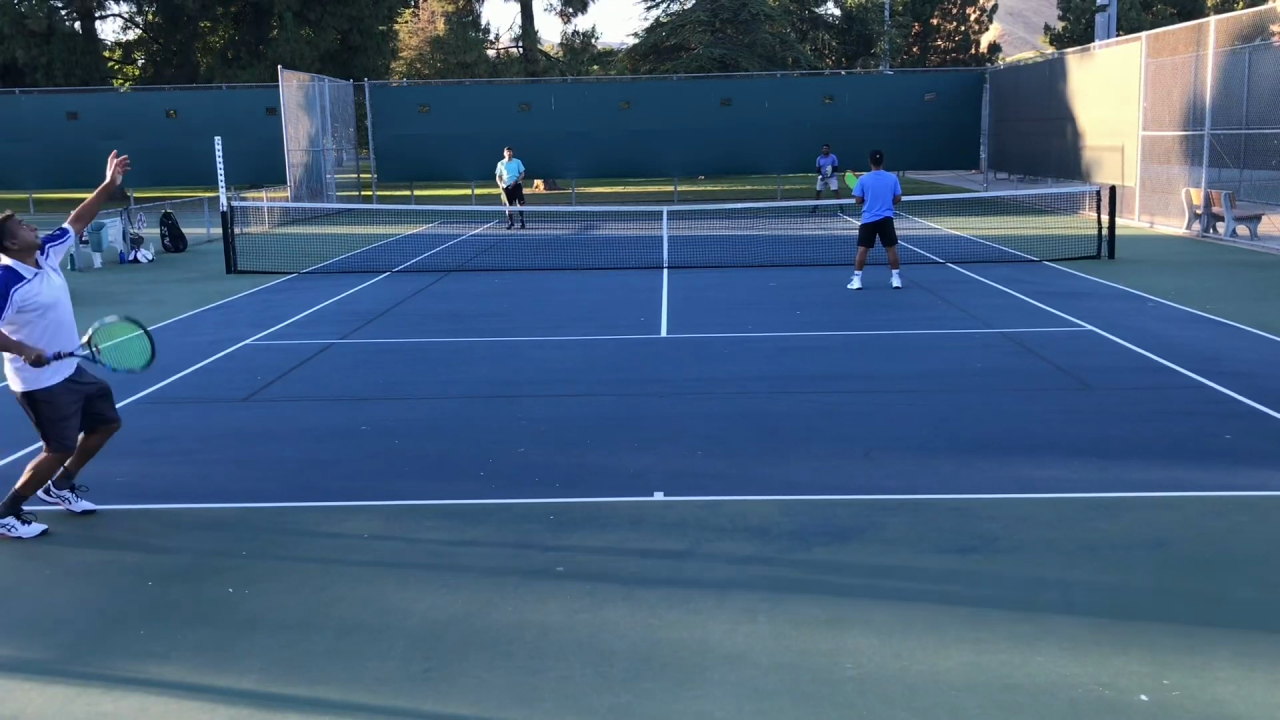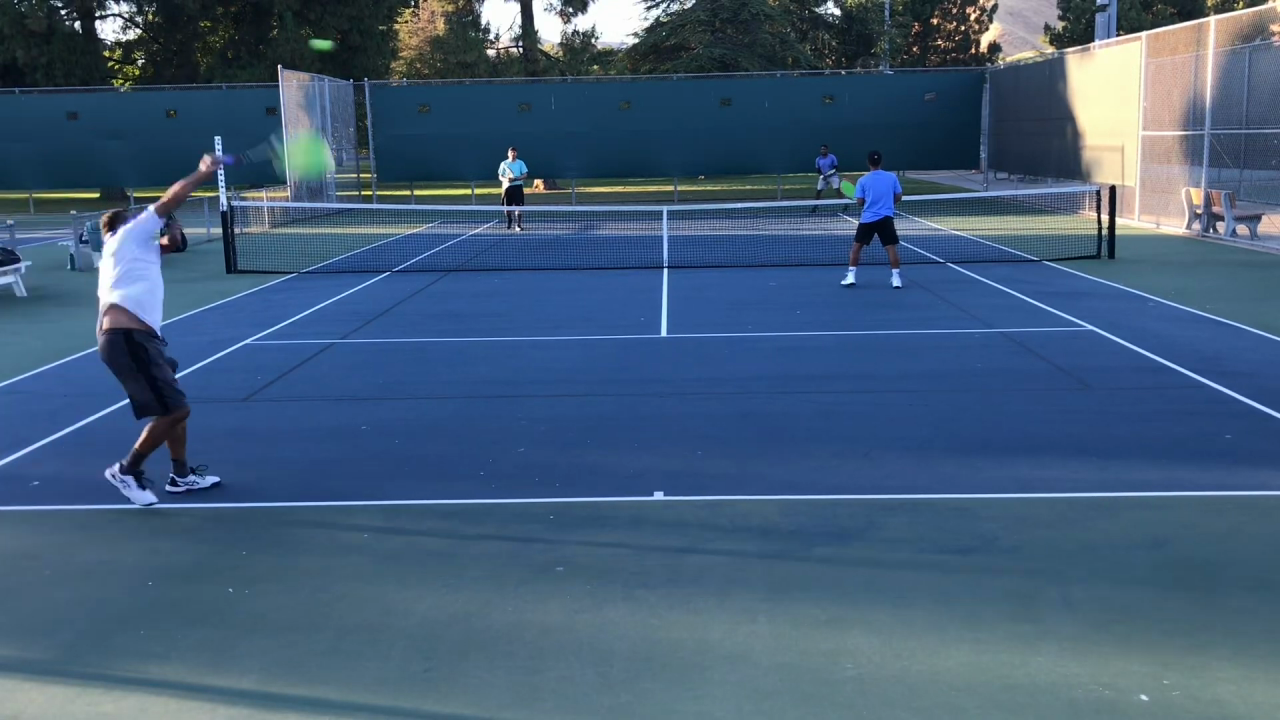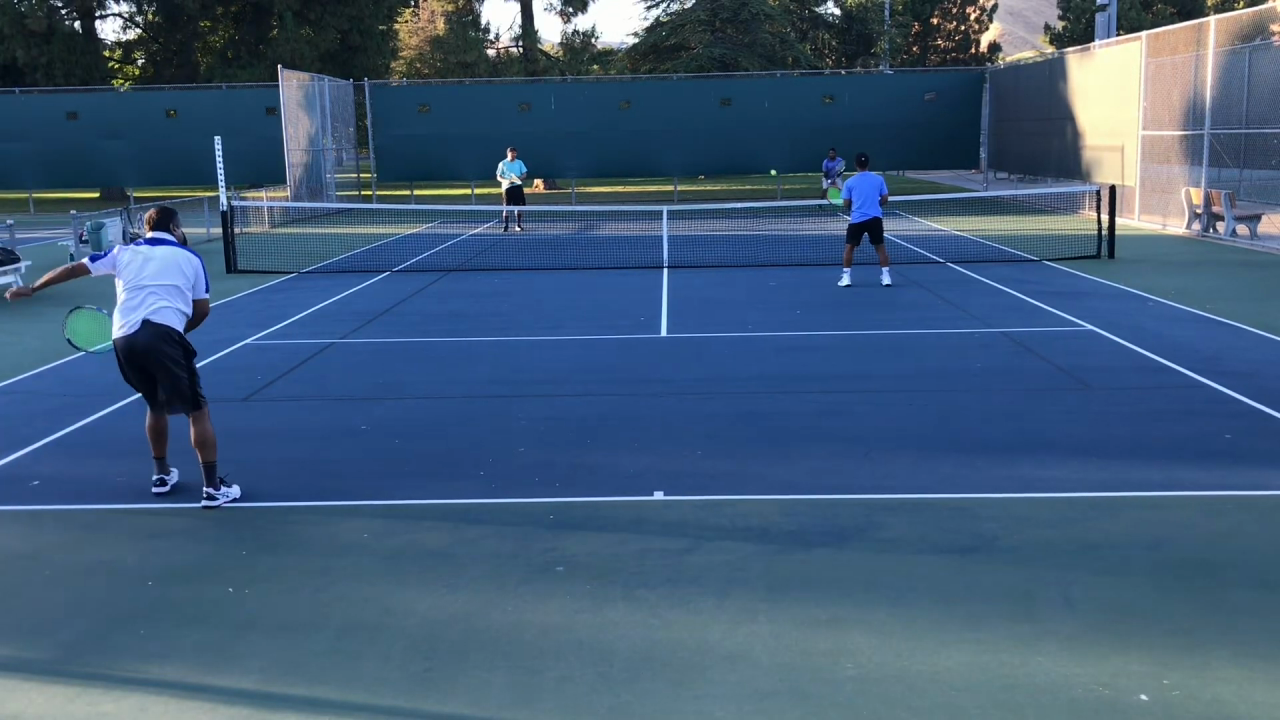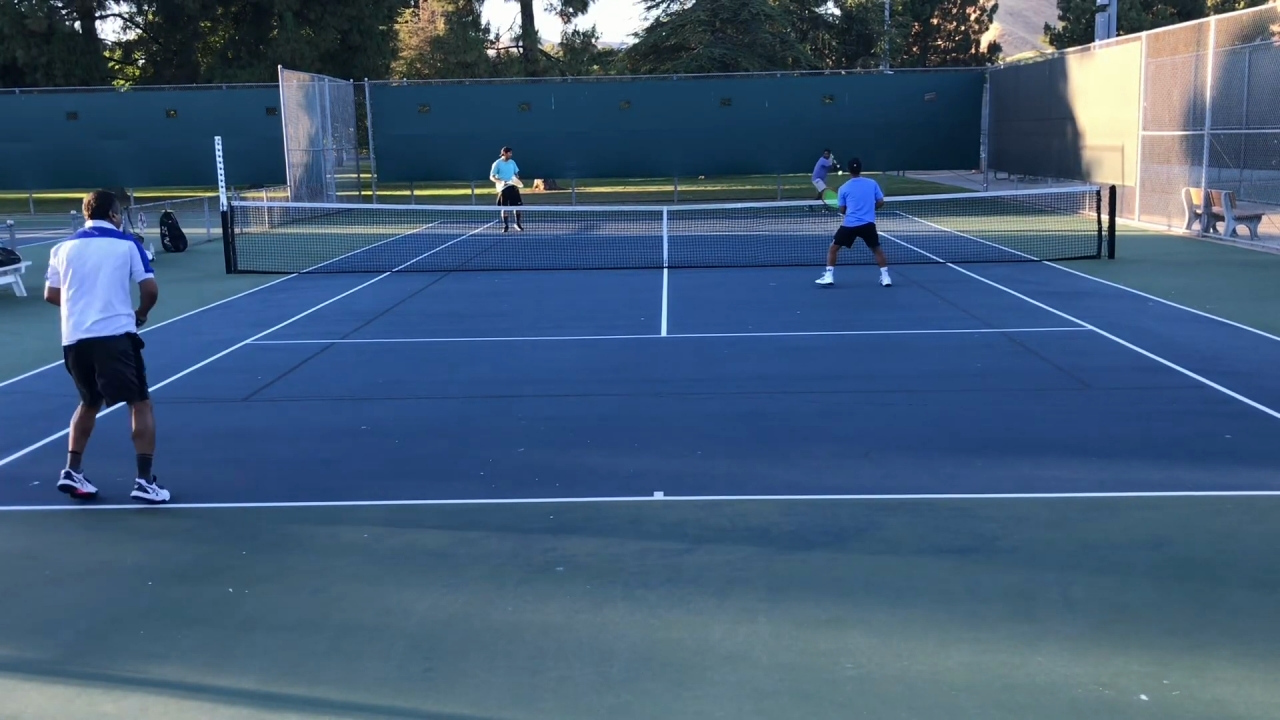
dt=0.5s
person 1, frame 1
left shoulder: (46, 255)
left elbow: (78, 219)
left wrist: (112, 183)
left hip: (70, 369)
right hip: (41, 382)
left knee: (106, 423)
right knee: (60, 450)
left ankle: (60, 486)
person 1, frame 2
left shoulder: (130, 254)
right shoulder: (128, 233)
left elbow: (171, 246)
right elbow: (168, 201)
left wrist: (170, 241)
right wrist: (202, 173)
left hip: (134, 338)
right hip: (127, 338)
left knee: (174, 410)
right knee: (174, 411)
left ankle: (182, 475)
right ankle: (127, 469)
person 1, frame 3
left shoulder: (122, 253)
right shoulder: (190, 258)
left elbow: (71, 270)
right elbow: (202, 310)
left wrist: (31, 289)
left hip: (125, 340)
right hip: (163, 335)
left knee: (158, 404)
right knee: (197, 410)
left ankle: (162, 474)
right ankle: (213, 487)
person 1, frame 4
left shoulder: (63, 248)
right shoulder: (128, 244)
left elbow: (50, 295)
right elbow: (150, 290)
right wrist: (140, 313)
left hip: (75, 338)
right hip: (115, 335)
left knee: (89, 403)
right knee: (141, 404)
left ankle: (72, 471)
right ankle: (145, 481)
